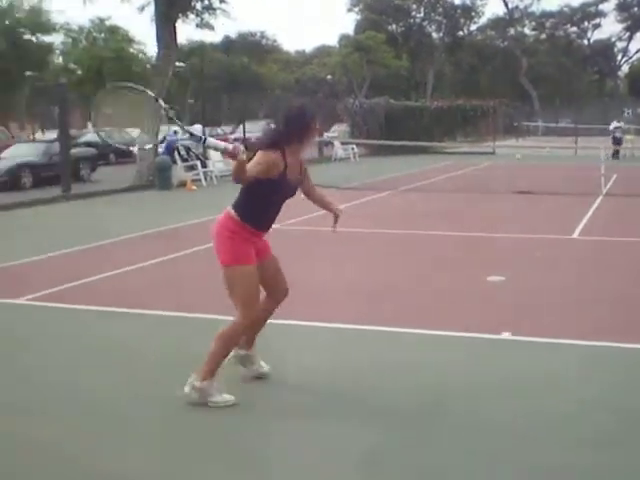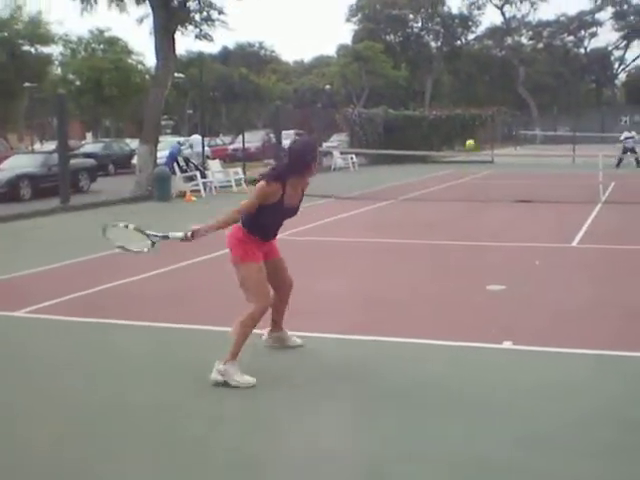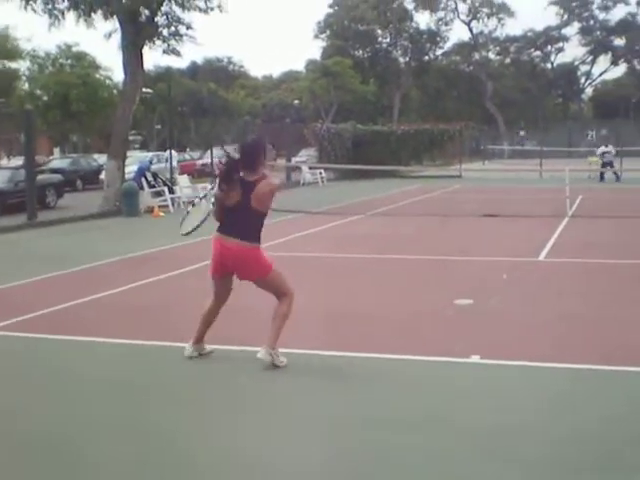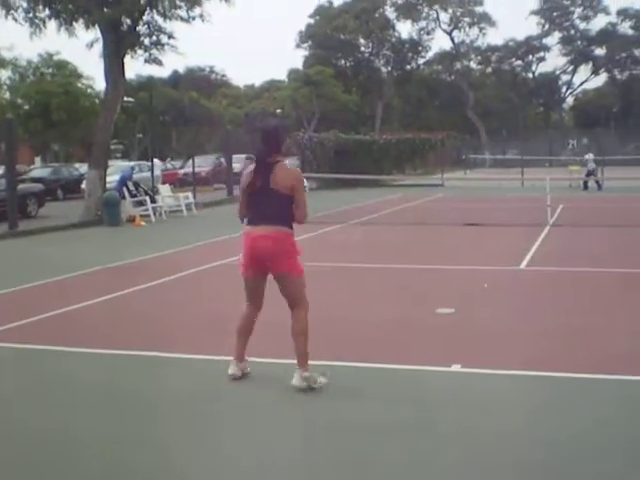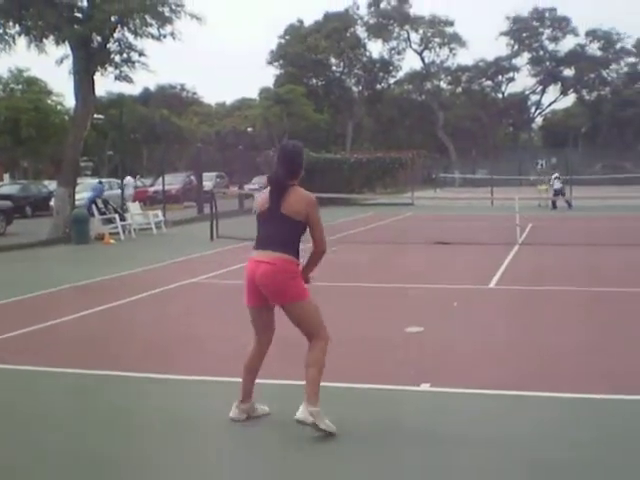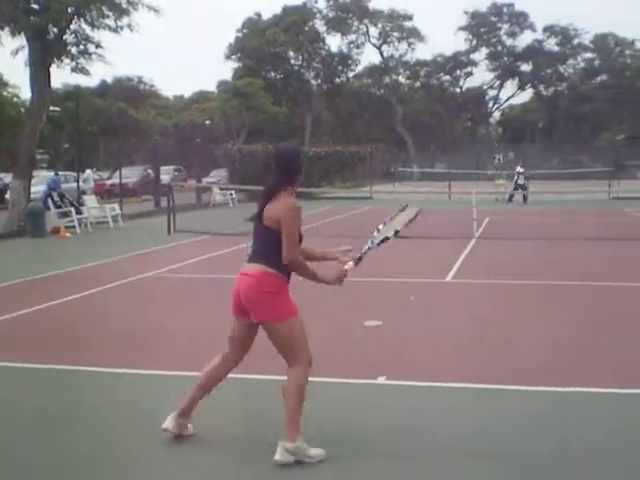
dt=0.5s
person 1, frame 1
left shoulder: (298, 161)
right shoulder: (272, 156)
left elbow: (310, 191)
right elbow: (243, 176)
left wrist: (332, 209)
right wrist: (239, 162)
left hip: (254, 235)
right hip: (234, 233)
left knee: (278, 292)
right knee: (246, 315)
left ankle: (243, 350)
right ankle: (200, 381)
person 1, frame 2
left shoulder: (300, 183)
right shoulder: (272, 186)
right elbow: (240, 212)
right wrist: (207, 229)
left hip: (264, 241)
right hip: (245, 241)
left knee: (285, 285)
right knee: (260, 303)
left ankle: (276, 332)
right ankle: (225, 366)
person 1, frame 3
left shoulder: (226, 185)
right shoulder: (268, 187)
left elbow: (218, 215)
left hip: (222, 248)
right hip: (248, 254)
left knee: (218, 299)
right knee: (286, 295)
left ankle: (196, 344)
right ankle: (270, 350)
person 1, frame 4
left shoulder: (249, 173)
right shoulder: (292, 174)
left elbow: (242, 213)
right elbow: (301, 217)
left hip: (252, 241)
right hip: (279, 243)
left knee: (252, 305)
right knee: (299, 307)
left ankle: (237, 363)
right ankle: (302, 372)
person 1, frame 5
left shoulder: (262, 197)
right shoulder: (307, 199)
right elbow: (319, 248)
right wrist: (304, 273)
left hip: (254, 268)
right hip: (282, 272)
left knee: (262, 341)
right knee: (319, 338)
left ankle: (243, 404)
right ankle: (310, 408)
person 1, frame 6
left shoulder: (269, 201)
right shoulder: (289, 205)
right elbow: (290, 258)
left wrist: (329, 256)
right wrist: (320, 277)
left hip: (246, 281)
right hip: (266, 287)
left knee: (229, 357)
right knee: (300, 361)
left ankle: (179, 418)
right ankle: (290, 444)
